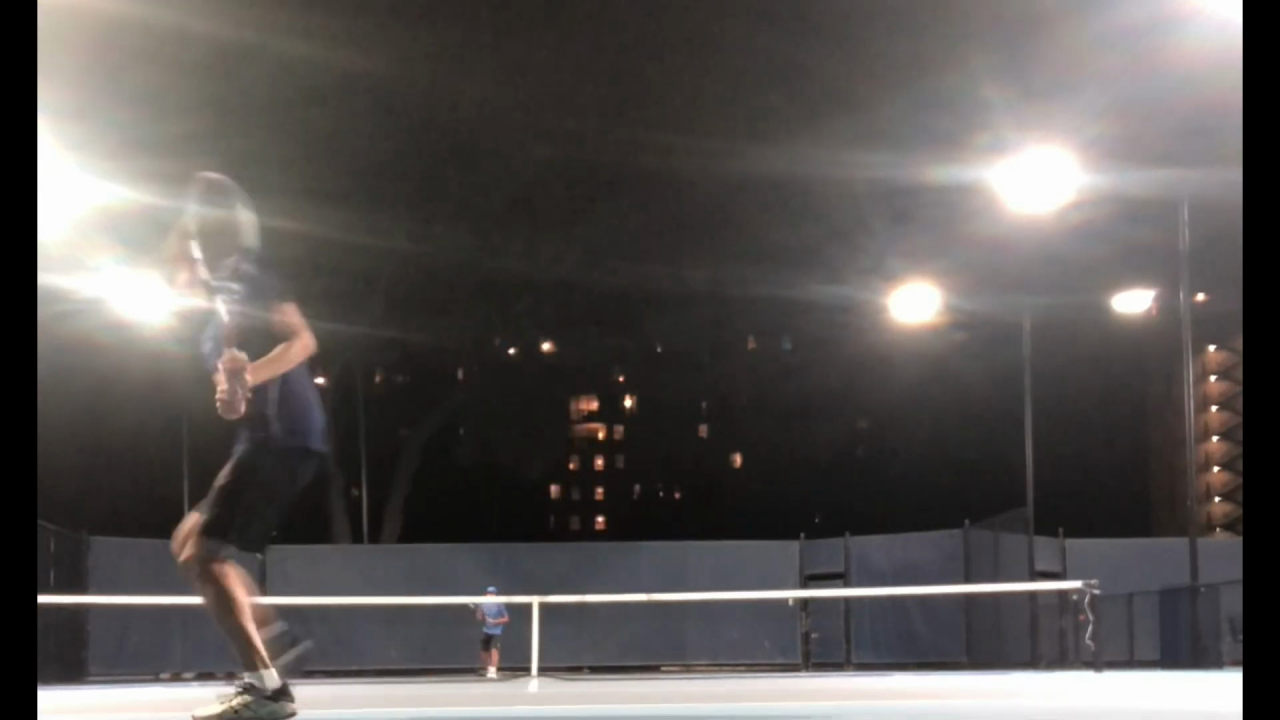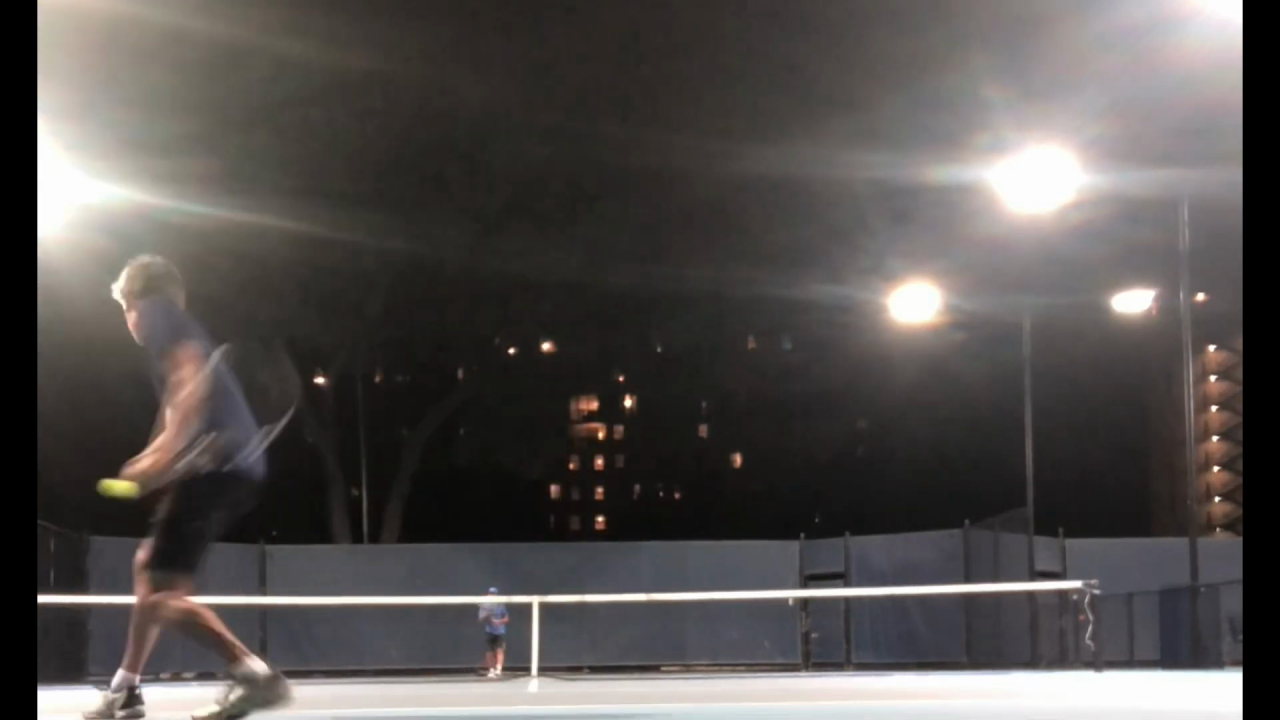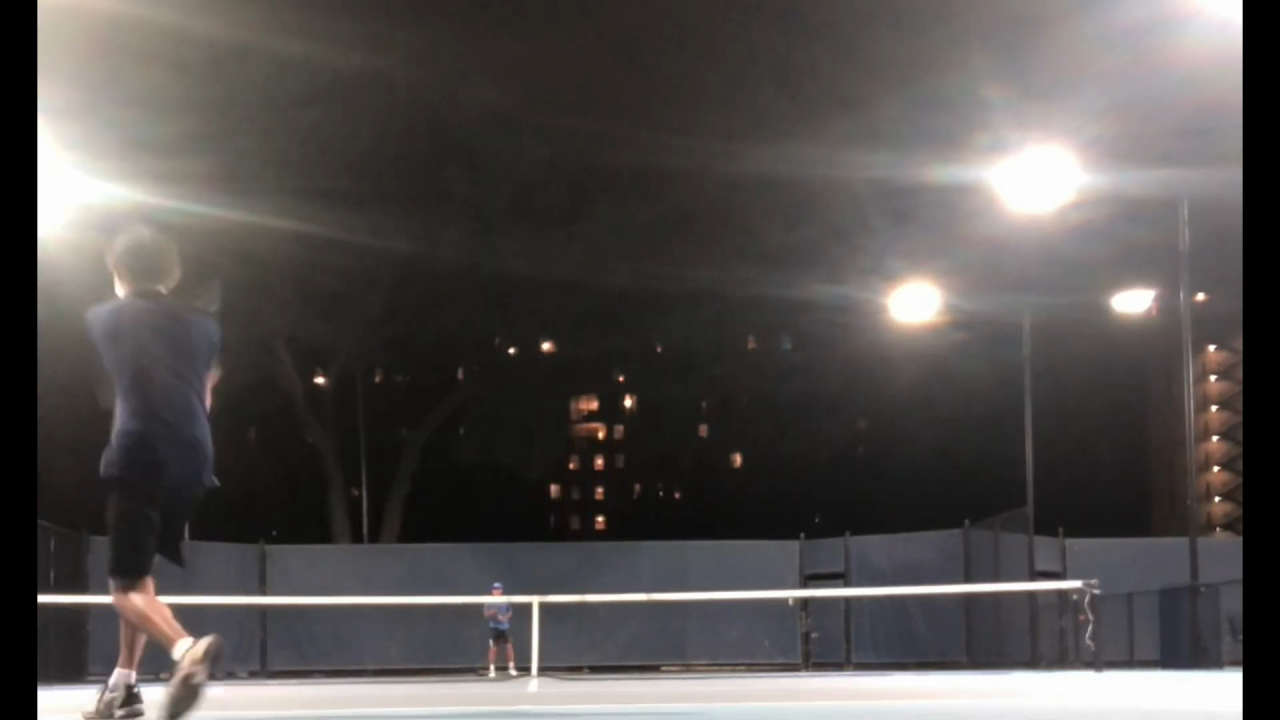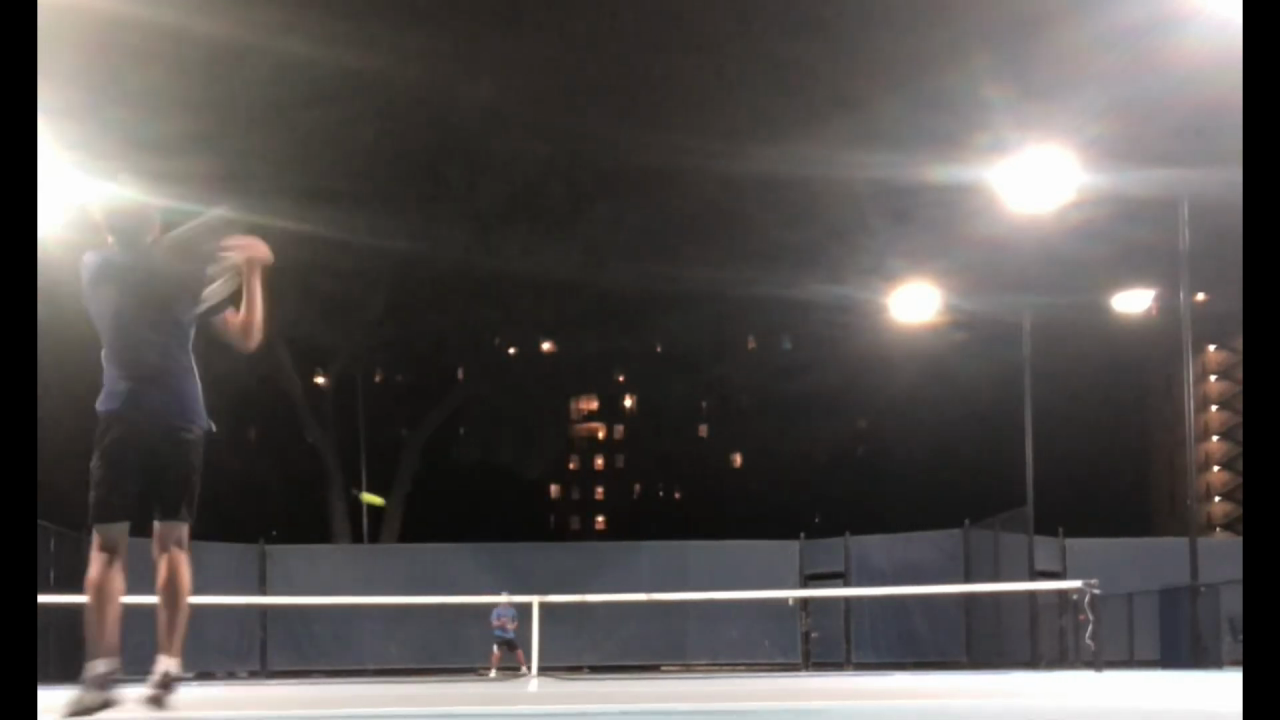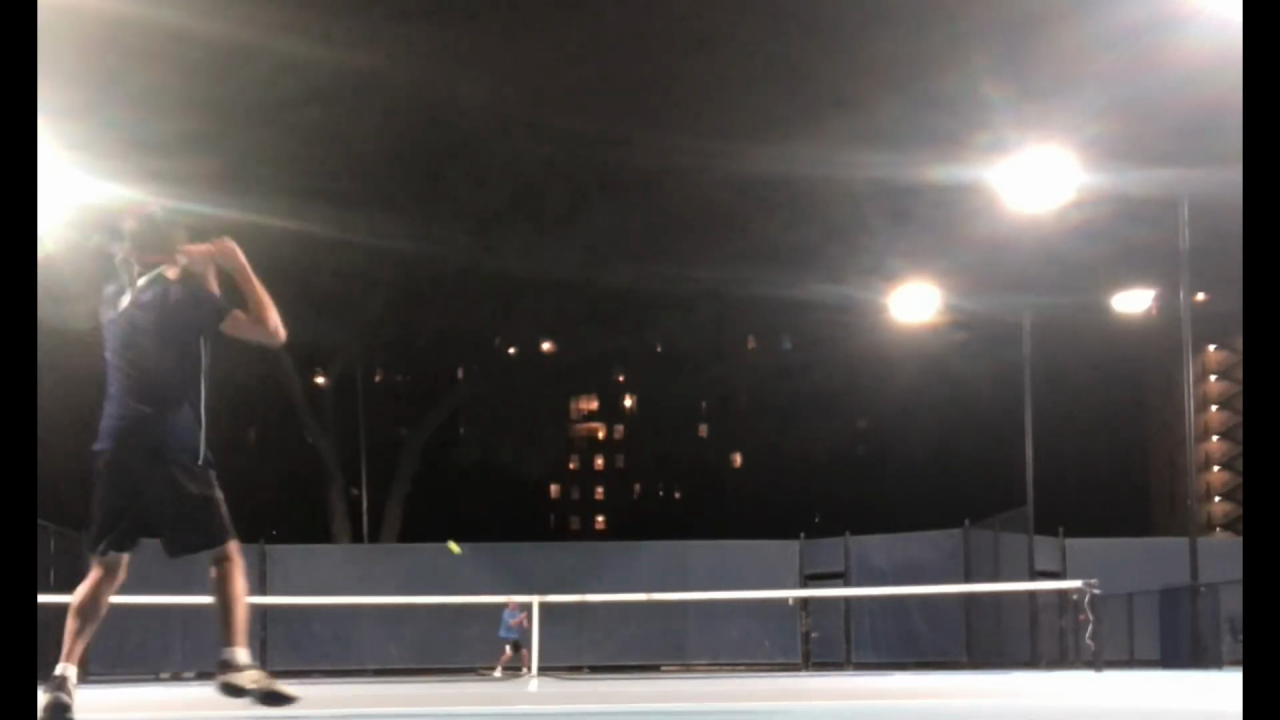
dt=0.2s
person 1, frame 1
left shoulder: (243, 273)
right shoulder: (217, 325)
left elbow: (303, 340)
right elbow: (229, 389)
left wrist: (251, 376)
right wrist: (232, 393)
left hip: (284, 435)
right hip: (269, 438)
left knee: (200, 558)
right knee: (191, 539)
right ankle: (269, 637)
person 1, frame 2
left shoulder: (165, 321)
left elbow: (193, 383)
left wrist: (159, 451)
right wrist: (160, 456)
left hip: (217, 464)
right hip: (234, 468)
left knee: (163, 591)
right knee: (149, 567)
left ankle: (254, 676)
person 1, frame 3
left shoulder: (103, 319)
right shoulder: (188, 327)
left hip: (137, 461)
right hip: (194, 465)
left knee: (128, 590)
right knee: (136, 574)
left ankle: (188, 649)
person 1, frame 4
left shoulder: (95, 268)
right shoulder: (184, 273)
right elbow: (247, 338)
left wrist: (226, 256)
right wrist: (251, 270)
left hip: (124, 414)
right hip: (181, 417)
left knee: (106, 546)
right knee: (171, 542)
left ankle: (100, 672)
right ankle: (167, 668)
person 1, frame 5
left shoulder: (114, 301)
right shoulder: (190, 295)
right elbow: (272, 333)
right wrist: (238, 262)
left hip: (117, 446)
right hip: (176, 449)
left knee: (106, 570)
right knee: (228, 556)
right ankle: (237, 663)
